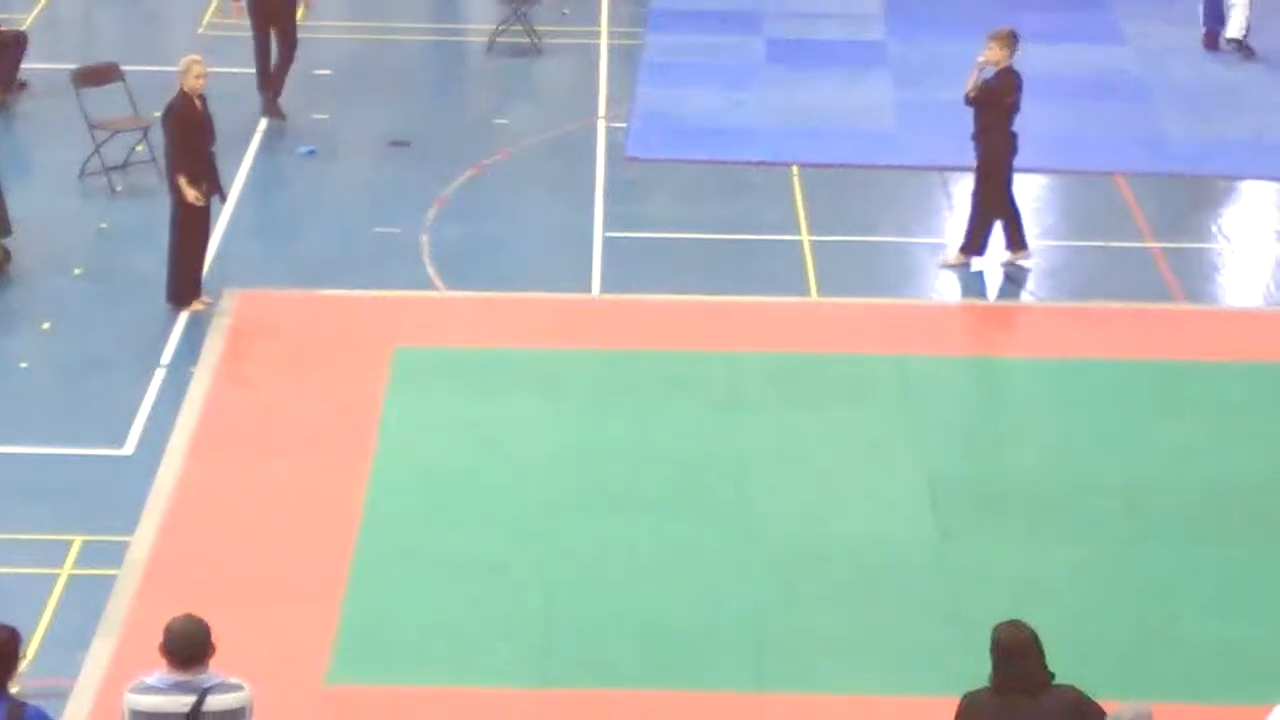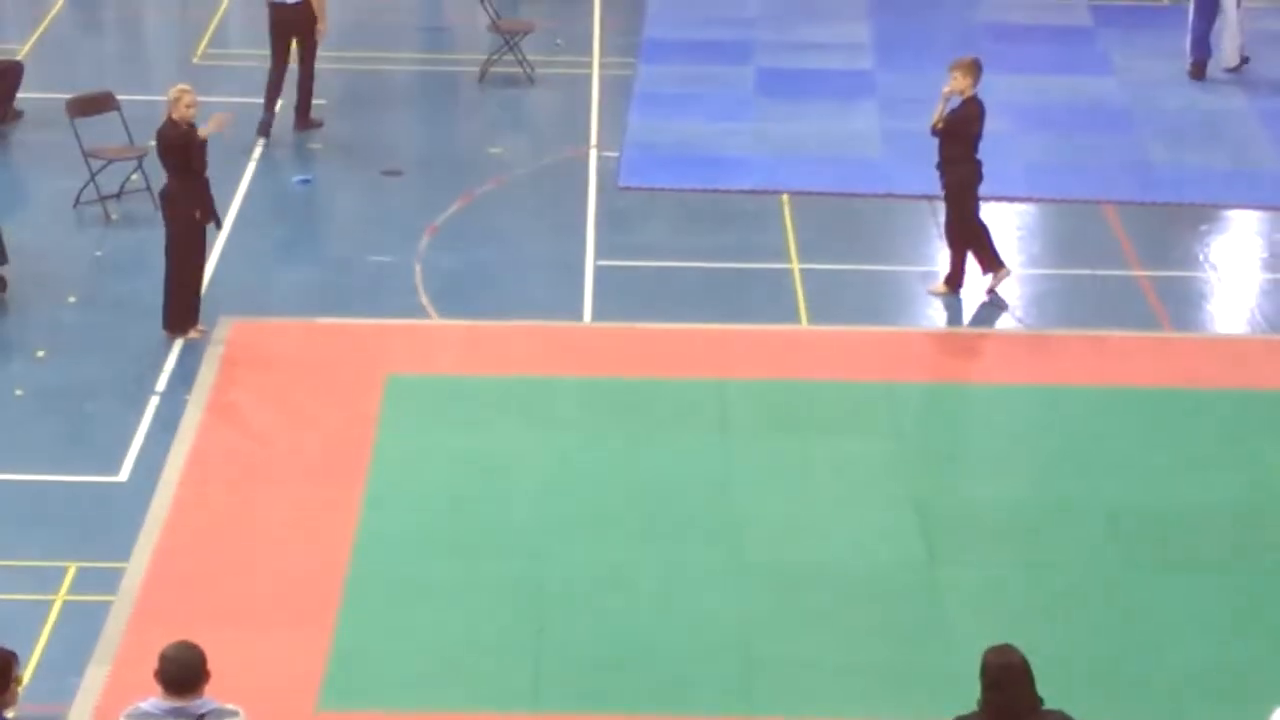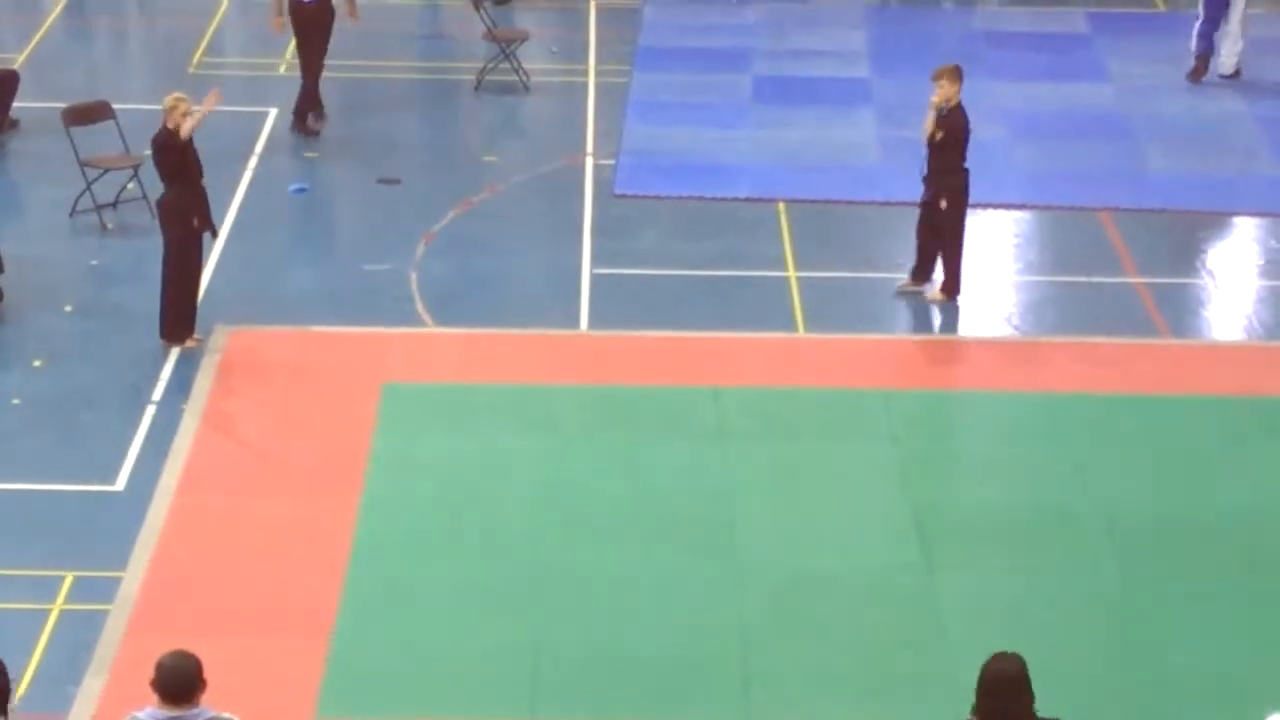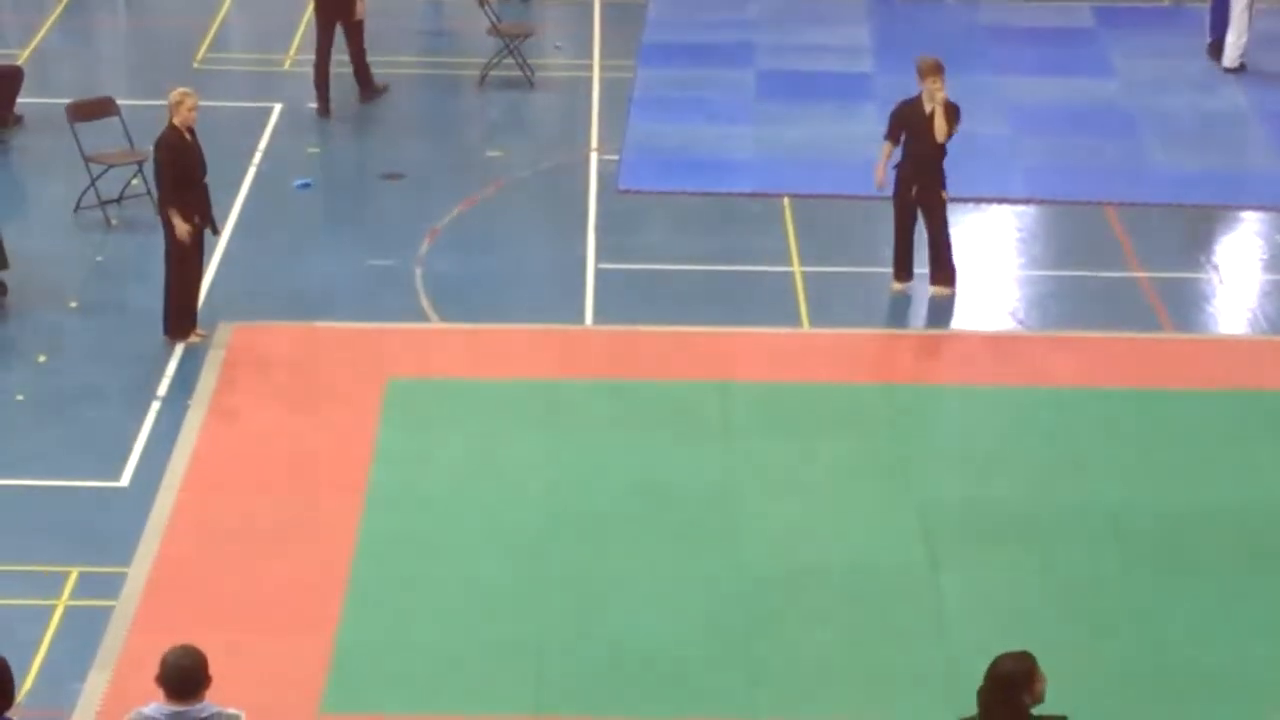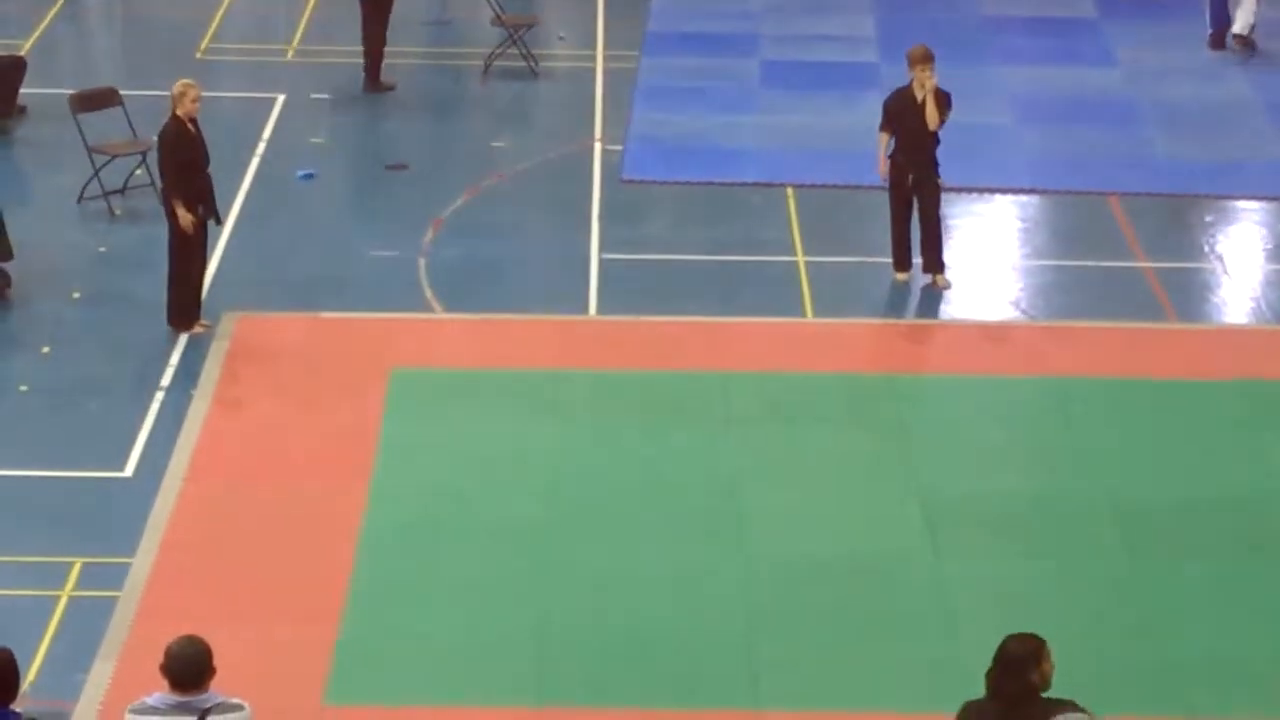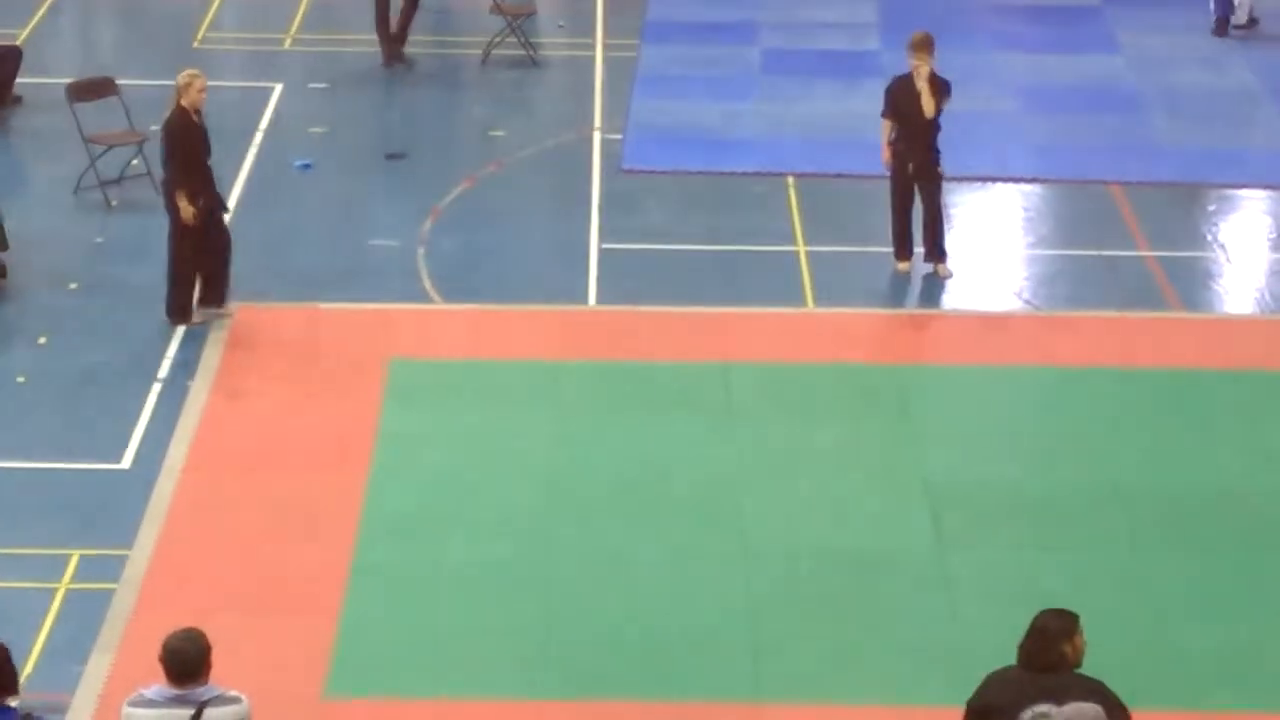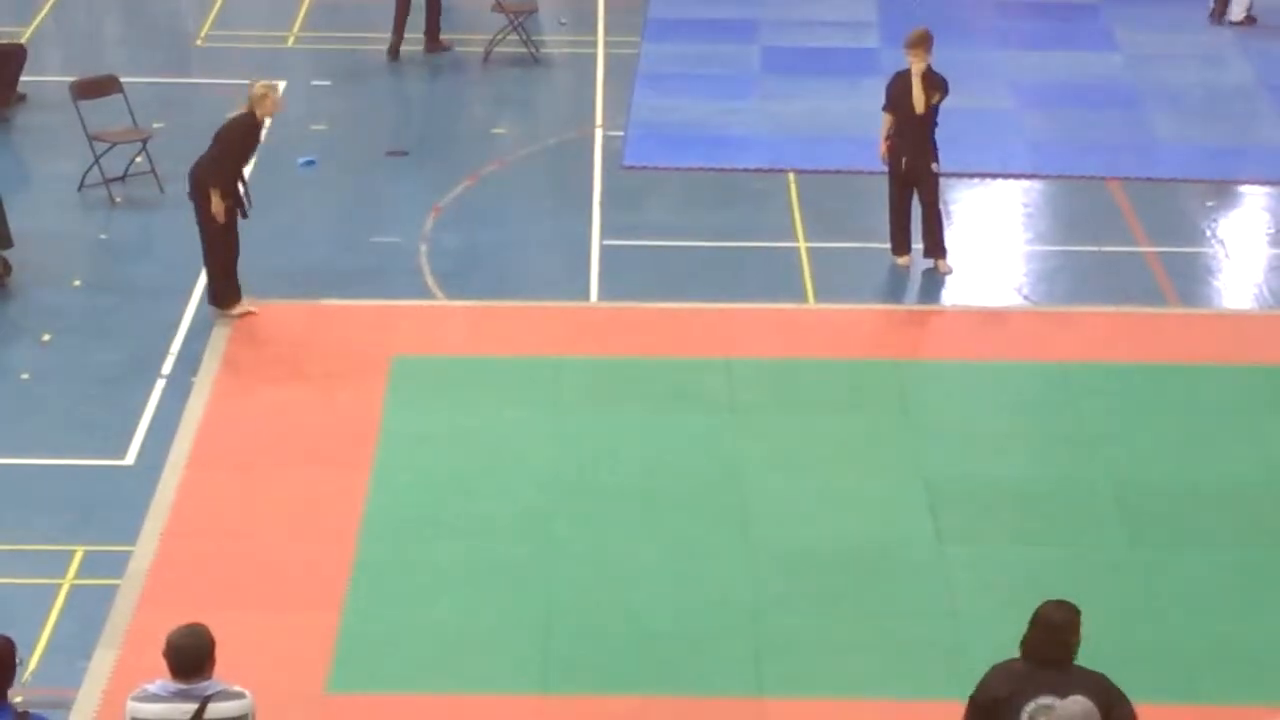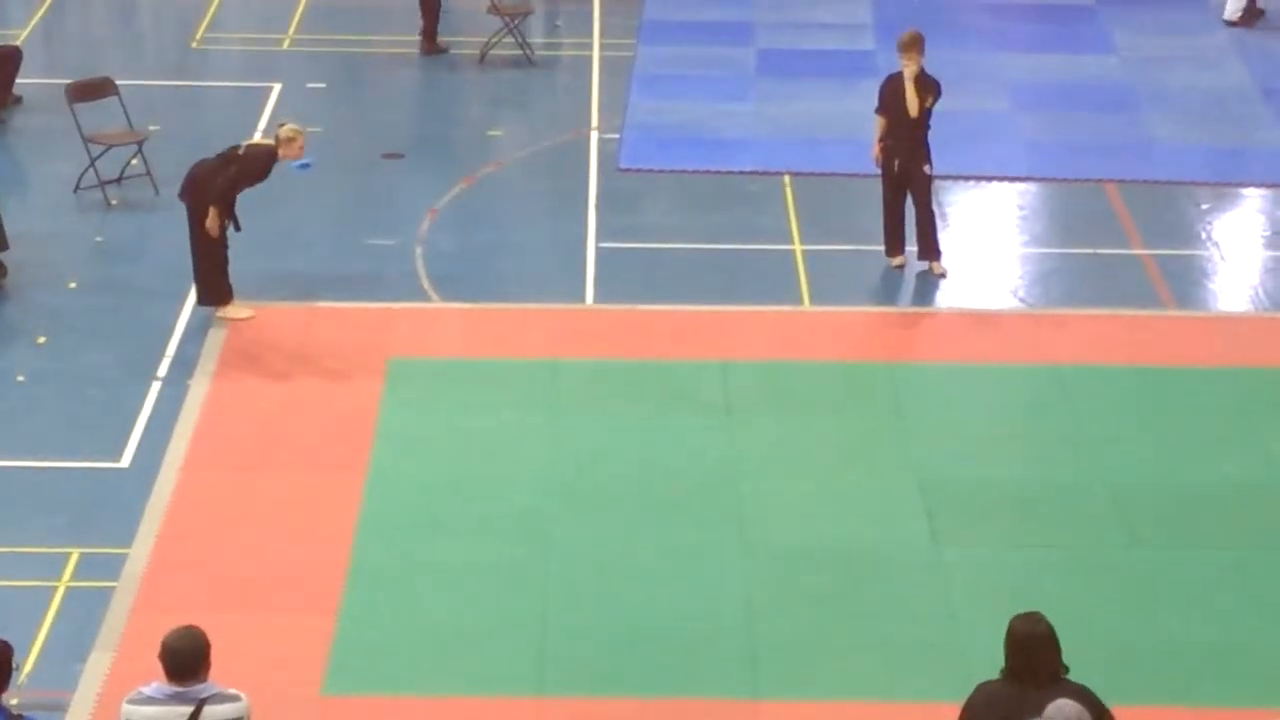
dt=0.5s
person 1, frame 1
left shoulder: (200, 102)
right shoulder: (176, 109)
right elbow: (173, 153)
left wrist: (210, 179)
right wrist: (184, 186)
left hip: (202, 177)
right hip: (186, 180)
left knee: (199, 237)
right knee: (186, 238)
left ankle: (193, 292)
right ankle: (182, 297)
person 1, frame 2
left shoulder: (189, 130)
right shoulder: (167, 134)
right elbow: (187, 142)
left wrist: (204, 205)
right wrist: (210, 128)
left hip: (195, 202)
right hip: (179, 204)
left knee: (195, 263)
right knee: (181, 264)
left ankle: (189, 320)
right ankle: (177, 324)
person 1, frame 3
left shoulder: (181, 139)
right shoulder: (162, 141)
right elbow: (180, 139)
right wrist: (201, 114)
left hip: (190, 210)
right hip: (175, 213)
left knee: (191, 273)
right knee: (177, 273)
left ankle: (185, 329)
right ankle: (173, 333)
person 1, frame 4
left shoulder: (189, 135)
right shoulder: (166, 142)
right elbow: (164, 186)
left wrist: (203, 212)
right wrist: (176, 221)
left hip: (193, 211)
right hip: (179, 214)
left knee: (193, 270)
right knee: (180, 271)
left ankle: (189, 324)
right ankle: (177, 329)
person 1, frame 5
left shoulder: (192, 125)
right shoulder: (170, 133)
right elbow: (169, 177)
left wrist: (205, 203)
right wrist: (180, 211)
left hip: (197, 202)
right hip: (182, 206)
left knee: (197, 260)
right knee: (183, 262)
left ankle: (193, 315)
right ankle: (181, 320)
person 1, frame 6
left shoulder: (196, 116)
right shoulder: (175, 124)
right elbow: (172, 168)
left wrist: (208, 192)
right wrist: (182, 202)
left hip: (201, 191)
right hip: (184, 196)
left knee: (219, 242)
right knee: (185, 253)
left ankle: (212, 300)
right ankle: (180, 312)
person 1, frame 7
left shoulder: (253, 123)
right shoulder: (241, 126)
right elbow: (219, 161)
left wrist: (233, 194)
right wrist: (216, 200)
left hip: (223, 184)
right hip: (206, 184)
left knee: (229, 243)
right knee: (219, 244)
left ankle: (231, 298)
right ankle: (225, 301)
person 1, frame 8
left shoulder: (266, 153)
right shoulder: (260, 159)
right elbow: (226, 182)
left wrist: (219, 213)
right wrist: (213, 216)
left hip: (207, 185)
right hip: (202, 188)
left knee: (214, 245)
right knee: (211, 246)
left ankle: (221, 300)
right ankle: (223, 303)
person 2, frame 1
left shoulder: (999, 83)
right shoulder: (1011, 78)
left elbow: (969, 98)
left wrist: (977, 71)
left hip: (993, 146)
right hip: (1000, 143)
left knee: (984, 198)
right knee: (1001, 197)
left ankle: (968, 251)
right ankle: (1018, 247)
person 2, frame 2
left shoulder: (966, 112)
right shoulder: (972, 107)
left elbow: (936, 129)
right elbow: (949, 129)
left wrist: (943, 101)
right wrist: (948, 102)
left hip: (959, 175)
right hip: (964, 172)
left knee: (956, 228)
right knee: (970, 223)
left ankle: (953, 282)
right ankle: (996, 267)
person 2, frame 3
left shoulder: (957, 119)
right shoulder: (943, 113)
left elbow: (929, 141)
left wrist: (932, 112)
left hip: (952, 184)
right hip: (936, 180)
left knee: (950, 236)
right knee: (926, 230)
left ankle: (949, 289)
right ankle: (919, 277)
person 2, frame 4
left shoulder: (950, 110)
right shoulder: (906, 108)
left elbow: (941, 137)
right elbow: (892, 139)
left wrist: (939, 107)
right wrist: (881, 167)
left hip: (933, 176)
right hip: (907, 174)
left knee: (938, 228)
right knee: (903, 227)
left ankle: (945, 280)
right ankle: (901, 276)
person 2, frame 5
left shoulder: (942, 97)
right shoulder: (897, 98)
left elbow: (933, 125)
right elbow: (886, 131)
left wrist: (930, 94)
right wrist: (883, 160)
left hip: (927, 165)
right hip: (901, 164)
left knee: (931, 217)
right knee: (900, 218)
left ankle: (936, 270)
right ankle: (902, 266)
person 2, frame 6
left shoulder: (940, 85)
right shoulder: (898, 85)
left elbow: (930, 113)
right elbow: (889, 118)
left wrist: (924, 82)
right wrist: (886, 147)
left hip: (927, 152)
right hip: (902, 152)
left knee: (933, 206)
right knee: (901, 205)
left ankle: (937, 258)
right ankle: (903, 255)
person 2, frame 7
left shoulder: (937, 83)
right shoulder: (898, 79)
left elbow: (921, 109)
left wrist: (917, 78)
right wrist: (883, 140)
left hip: (924, 149)
right hip: (899, 147)
left knee: (930, 202)
right knee: (899, 201)
left ankle: (938, 254)
right ankle: (902, 250)
person 2, frame 8
left shoulder: (930, 85)
right shoulder: (890, 82)
left elbow: (915, 112)
left wrist: (909, 81)
right wrist: (877, 143)
left hip: (916, 150)
right hip: (892, 148)
left knee: (923, 204)
right knee: (892, 202)
left ankle: (932, 257)
right ankle: (896, 251)
